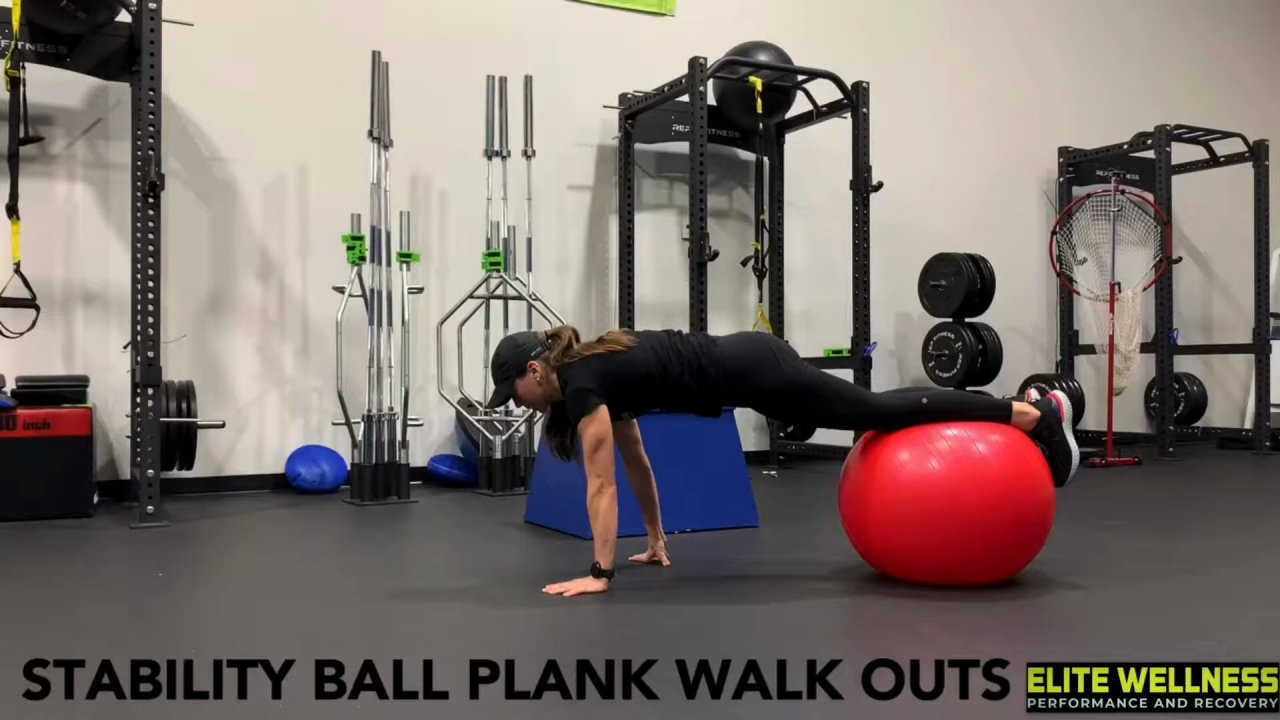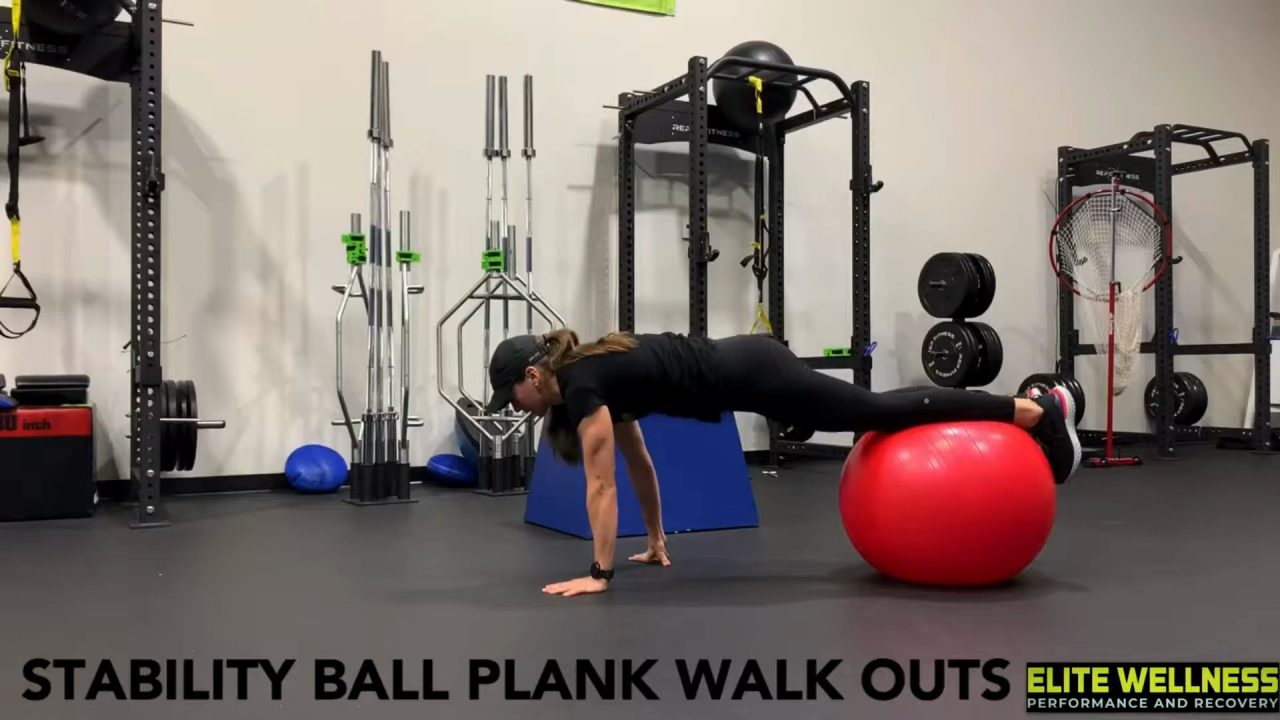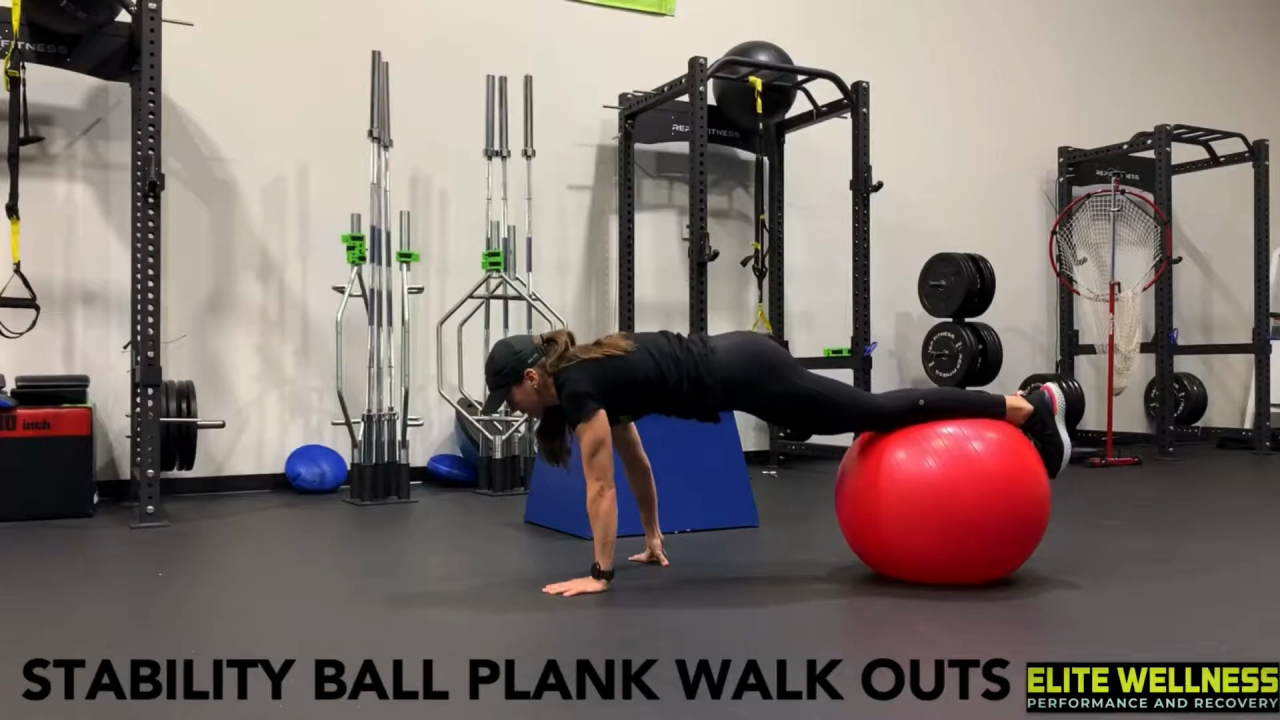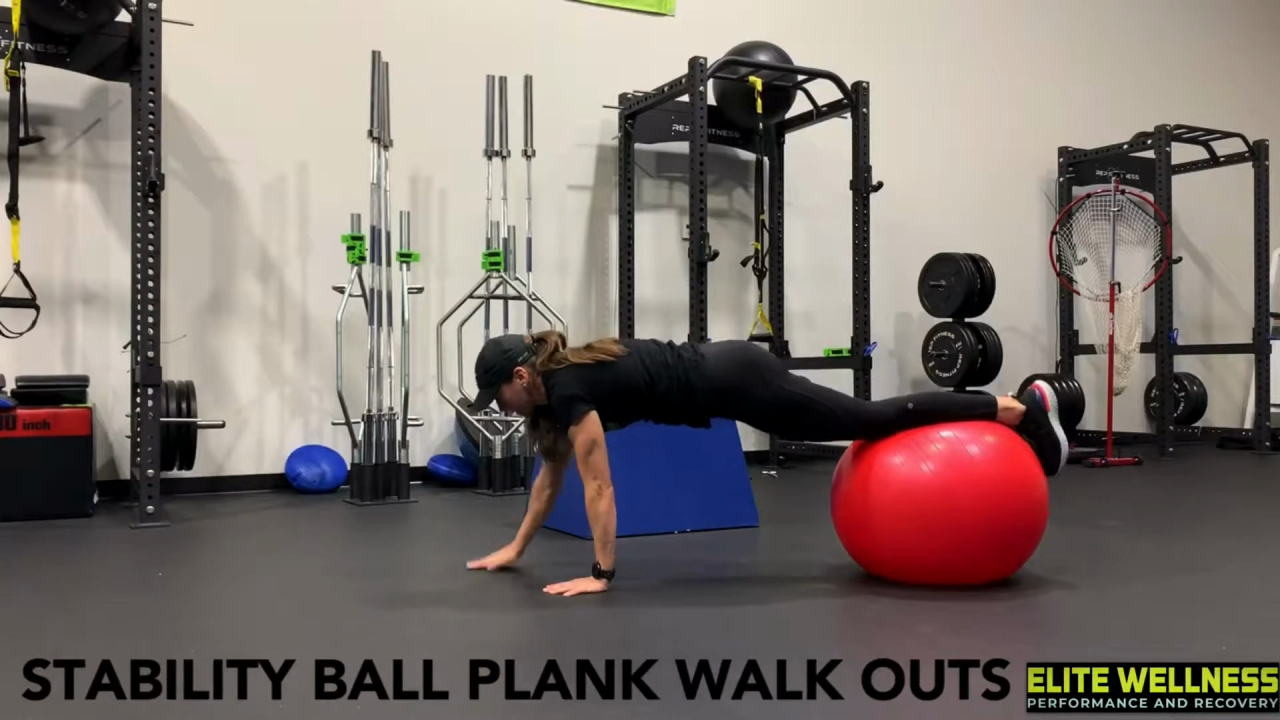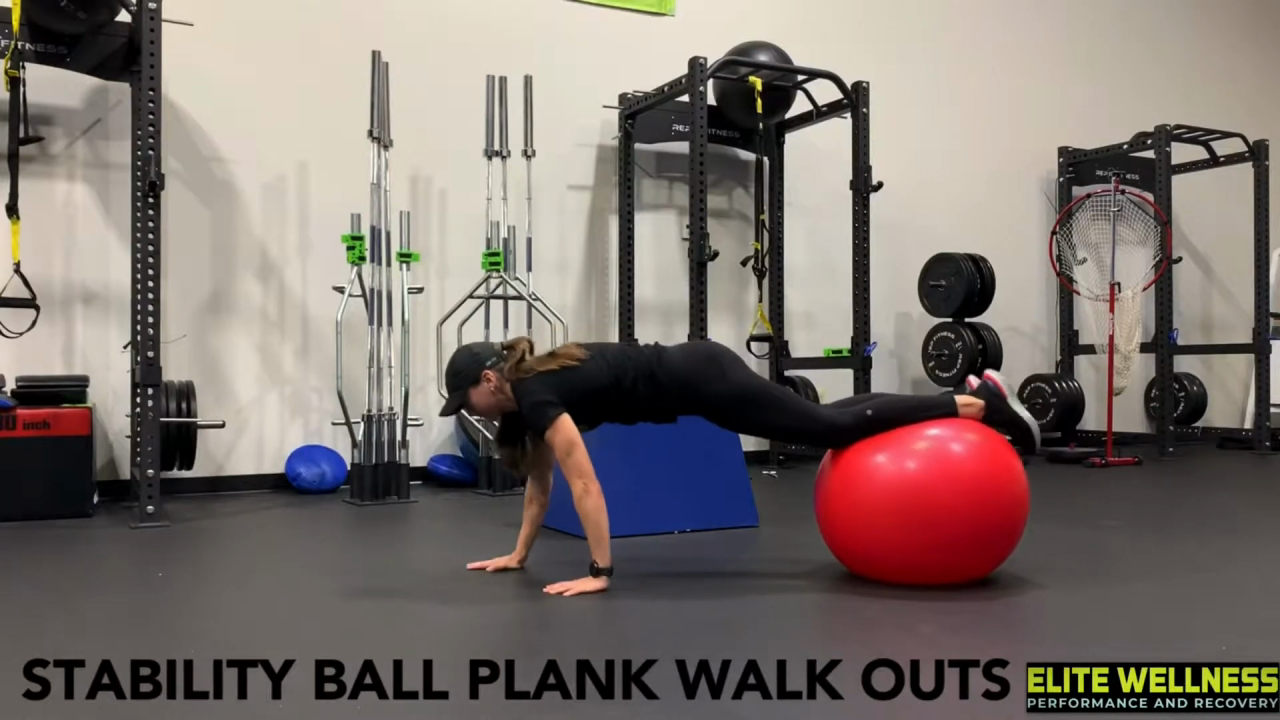
dt=0.3s
person 1, frame 1
left shoulder: (580, 383)
right shoulder: (597, 373)
left elbow: (602, 484)
right elbow: (636, 461)
left wrist: (600, 572)
right wrist: (656, 540)
left hip: (749, 369)
right hip: (745, 364)
left knee: (882, 412)
right knee: (878, 410)
left ankle: (1038, 416)
right ankle: (1025, 407)
person 1, frame 2
left shoulder: (580, 384)
right shoulder: (596, 376)
left elbow: (601, 485)
right elbow: (639, 463)
left wrist: (599, 572)
right wrist: (657, 539)
left hip: (749, 376)
right hip: (743, 364)
left knee: (884, 412)
right knee: (880, 412)
left ankle: (1038, 413)
right ankle: (1025, 407)
person 1, frame 3
left shoulder: (577, 388)
right shoulder: (585, 373)
left elbow: (601, 488)
right elbow: (637, 459)
left wrist: (600, 573)
right wrist: (653, 535)
left hip: (744, 376)
right hip: (737, 357)
left knee: (881, 412)
right knee: (877, 412)
left ankle: (1030, 406)
right ankle: (1018, 404)
person 1, frame 4
left shoulder: (566, 390)
right shoulder: (565, 376)
left elbow: (597, 488)
right elbow: (552, 472)
left wrist: (601, 573)
right wrist: (514, 546)
left hip: (735, 383)
right hip: (727, 366)
left knee: (873, 420)
right knee: (868, 420)
left ankle: (1021, 409)
right ankle: (1014, 406)
person 1, frame 5
left shoulder: (535, 393)
right shoulder: (536, 390)
left elbow: (585, 484)
right elbow: (539, 479)
left wrist: (602, 571)
right wrist: (520, 554)
left hip: (699, 378)
right hip: (694, 378)
left knee: (837, 427)
right knee: (826, 421)
left ankle: (980, 403)
right ankle: (958, 397)
